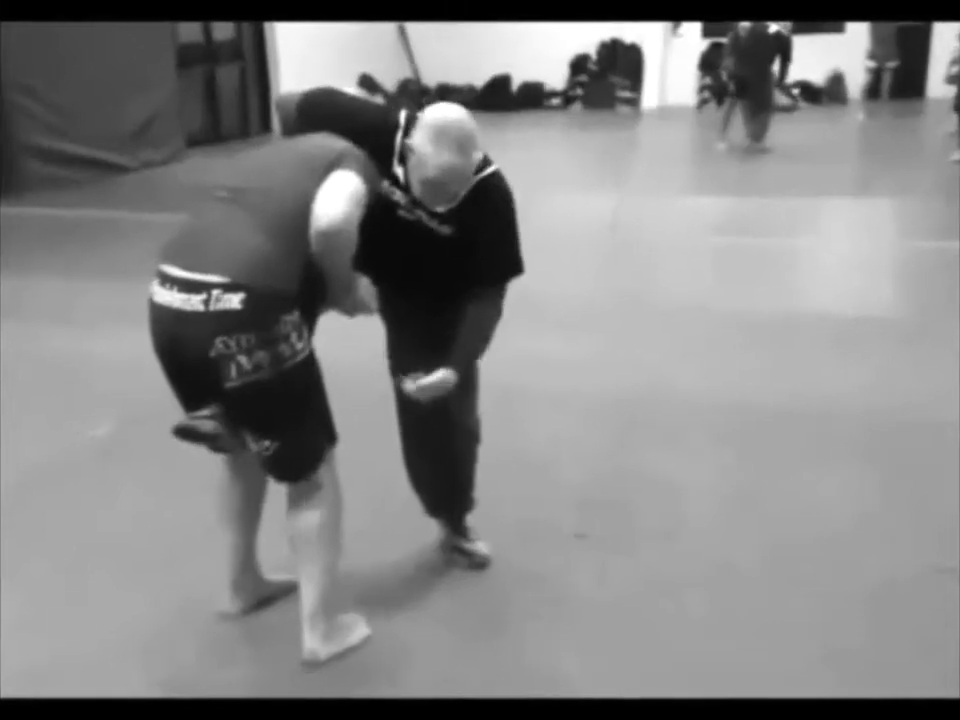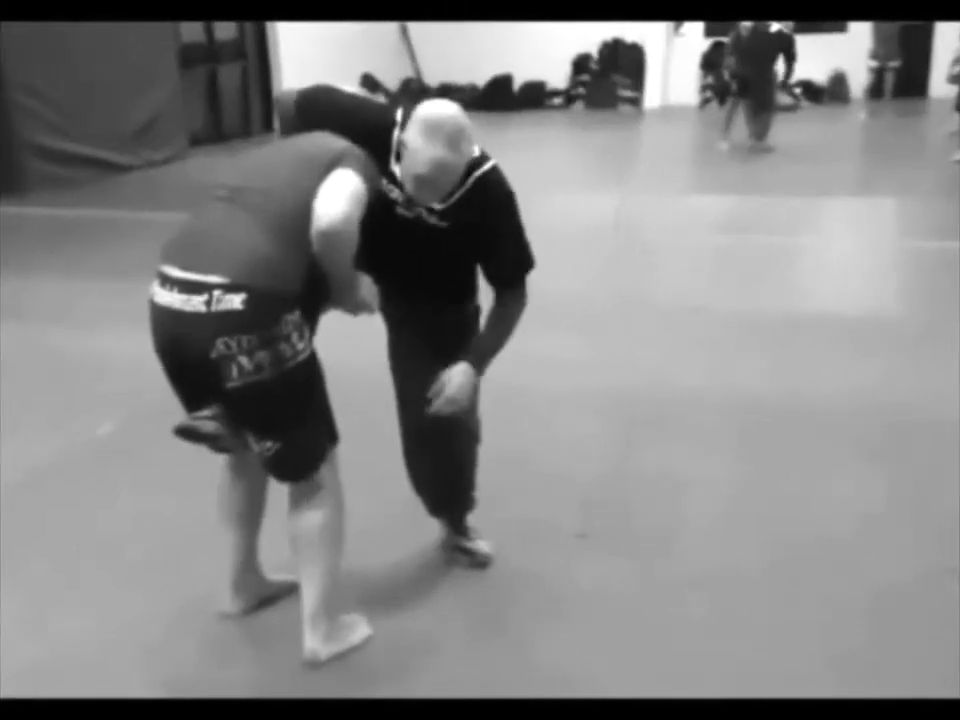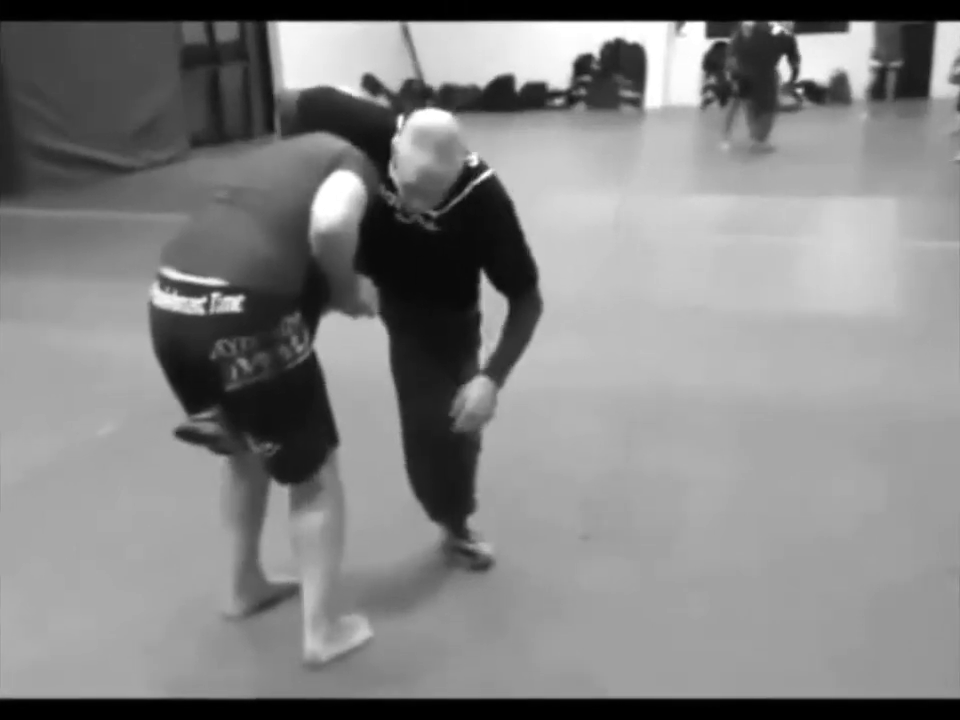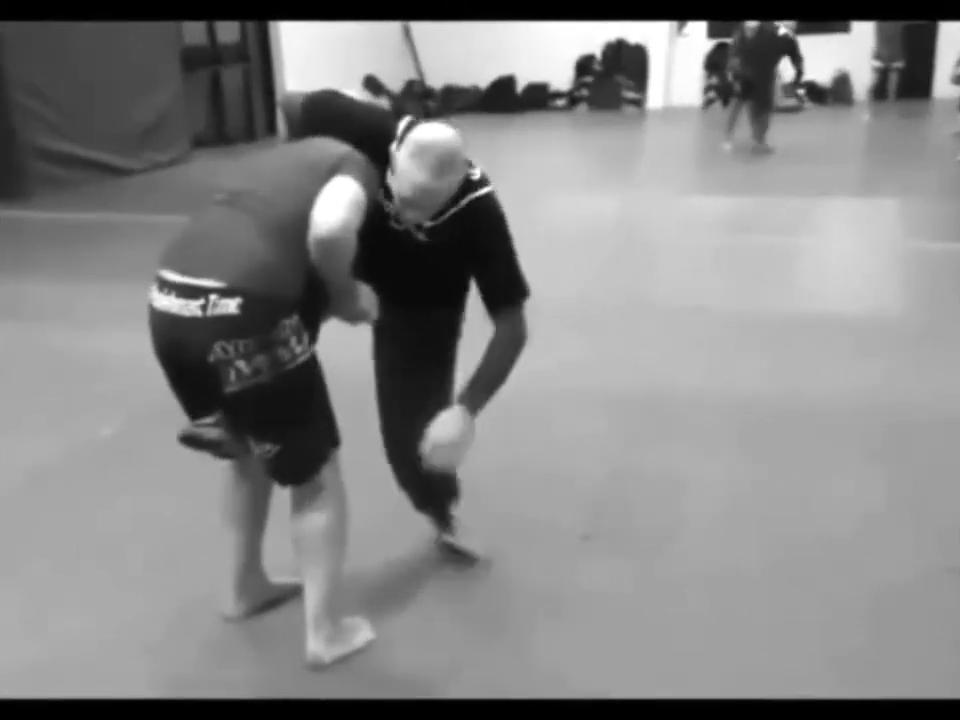
dt=0.2s
person 1, frame 1
left shoulder: (270, 154)
right shoulder: (351, 161)
right elbow: (330, 223)
left wrist: (324, 285)
right wrist: (344, 287)
left hip: (169, 300)
right hip: (240, 310)
left knee: (243, 448)
right knee: (311, 469)
left ankle: (242, 584)
right ankle: (320, 629)
person 1, frame 2
left shoulder: (272, 153)
right shoulder: (352, 160)
right elbow: (331, 223)
left wrist: (327, 285)
right wrist: (346, 286)
left hip: (170, 300)
right hip: (242, 310)
left knee: (245, 448)
right knee: (313, 470)
left ankle: (243, 584)
right ankle: (321, 629)
person 1, frame 3
left shoulder: (276, 153)
right shoulder: (352, 162)
right elbow: (329, 225)
left wrist: (328, 287)
right wrist: (346, 287)
left hip: (169, 301)
right hip: (241, 312)
left knee: (246, 449)
right knee: (313, 471)
left ankle: (244, 586)
right ankle: (322, 631)
person 1, frame 4
left shoulder: (285, 156)
right shoulder: (354, 167)
right elbow: (328, 231)
left wrist: (329, 293)
right wrist: (346, 293)
left hip: (168, 302)
right hip: (239, 313)
left knee: (250, 451)
right knee: (316, 473)
left ankle: (245, 587)
right ankle: (325, 633)
person 2, frame 1
left shoulder: (490, 195)
right shoulder: (372, 131)
left elbow: (487, 295)
right elbow: (295, 107)
left wrist: (456, 368)
left hip: (434, 298)
right hip: (354, 258)
left knee: (445, 407)
left ankle: (454, 523)
person 2, frame 2
left shoulder: (488, 191)
right shoulder: (370, 129)
left elbow: (512, 293)
right elbow: (290, 104)
left wrist: (473, 366)
left hip: (437, 299)
right hip: (353, 258)
left knee: (445, 409)
left ankle: (455, 522)
person 2, frame 3
left shoulder: (484, 200)
right shoulder: (369, 132)
left elbow: (527, 302)
right elbow: (294, 104)
left wrist: (491, 379)
left hip: (438, 306)
right hip: (355, 263)
left knee: (445, 416)
left ankle: (455, 524)
person 2, frame 4
left shoulder: (478, 214)
right shoulder: (371, 136)
left elbow: (511, 327)
right elbow: (301, 106)
left wrist: (465, 412)
left hip: (421, 305)
right hip: (349, 262)
left knee: (415, 418)
left ankle: (441, 513)
